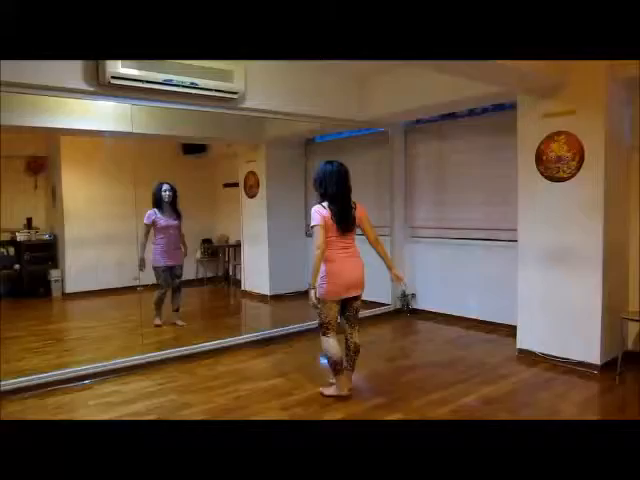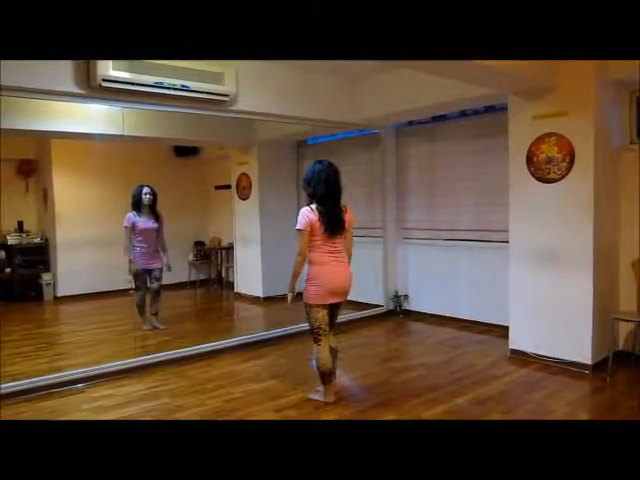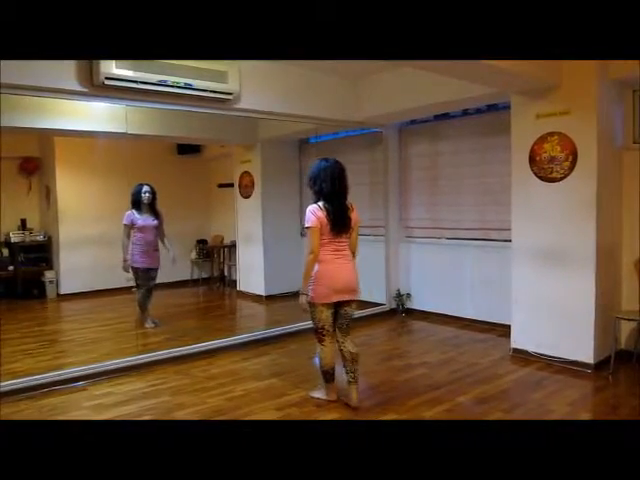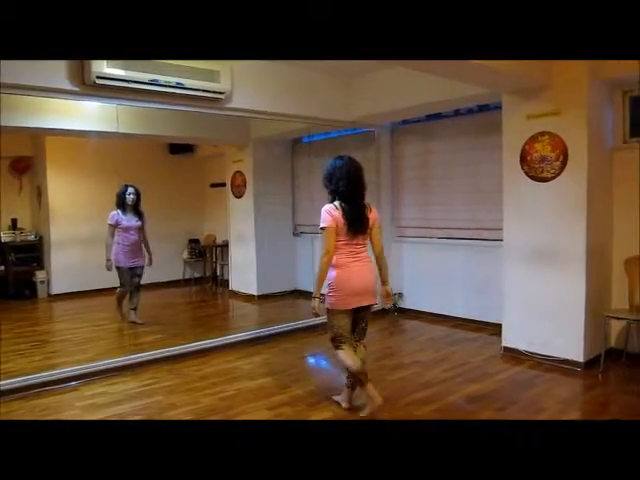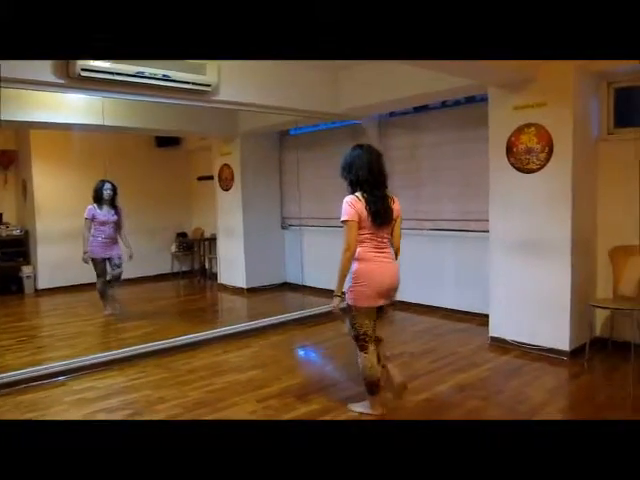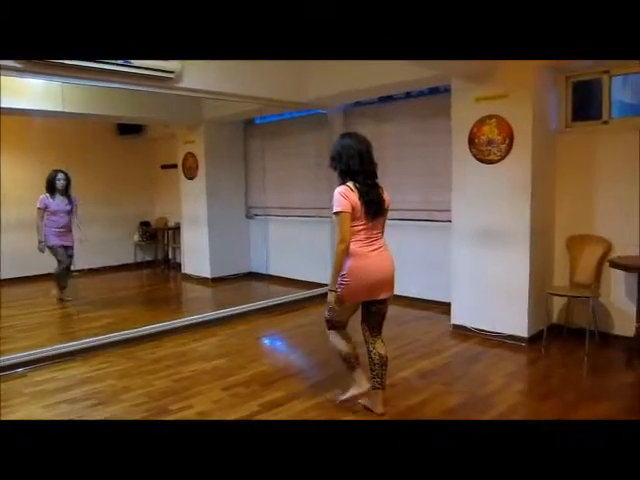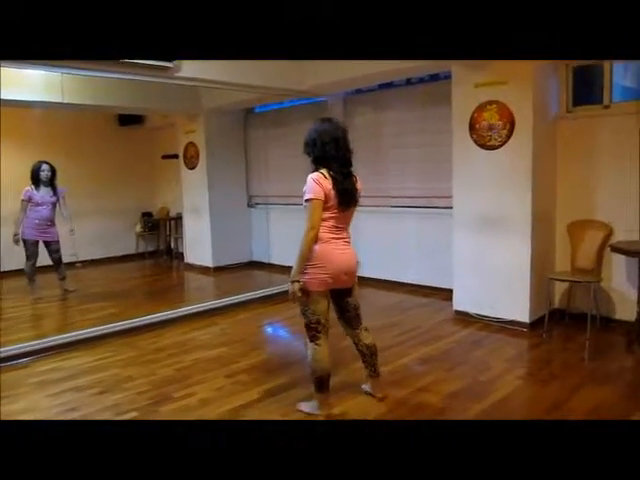
dt=0.7s
person 1, frame 1
left shoulder: (320, 210)
right shoulder: (357, 209)
left elbow: (320, 249)
right elbow: (375, 241)
left wrist: (313, 284)
right wrist: (391, 267)
left hip: (333, 276)
right hip: (355, 273)
left knee: (327, 332)
right knee: (352, 328)
left ankle: (341, 385)
right ankle: (345, 379)
person 1, frame 2
left shoulder: (307, 213)
right shoulder: (346, 212)
left elbow: (301, 255)
right elbow: (348, 250)
left wrist: (291, 287)
left hip: (319, 280)
right hip: (342, 277)
left knee: (320, 338)
right knee: (328, 333)
left ankle: (328, 392)
right ankle: (330, 385)
person 1, frame 3
left shoulder: (315, 211)
right shoulder: (350, 210)
left elbow: (313, 253)
right elbow: (353, 249)
left wrist: (304, 289)
left hip: (325, 279)
right hip: (348, 277)
left knee: (324, 338)
right knee: (344, 335)
left ankle: (329, 390)
right ankle: (353, 392)
person 1, frame 4
left shoulder: (330, 211)
right shoulder: (369, 211)
left elbow: (328, 254)
right elbow: (379, 251)
left wrist: (316, 293)
right wrist: (386, 283)
left hip: (342, 281)
right hip: (366, 279)
left knee: (340, 343)
right knee: (357, 340)
left ankle: (370, 393)
right ankle: (347, 395)
person 1, frame 5
left shoulder: (352, 202)
right shoulder: (392, 202)
left elbow: (349, 249)
right elbow: (396, 246)
left wrist: (338, 291)
left hip: (365, 276)
right hip: (389, 274)
left knee: (364, 342)
right knee: (367, 334)
left ankle: (373, 403)
right ankle: (391, 375)
person 1, frame 6
left shoulder: (343, 193)
right shoulder: (380, 192)
left elbow: (343, 242)
left wrist: (333, 286)
left hip: (359, 270)
right hip: (384, 266)
left knee: (333, 325)
right knee: (374, 334)
left ankle: (359, 381)
right ankle: (376, 399)
person 1, frame 7
left shoulder: (317, 179)
right shoulder: (352, 181)
left elbow: (312, 230)
left wrist: (295, 274)
left hip: (320, 262)
right hip: (346, 259)
left knee: (316, 335)
right knee: (354, 326)
left ankle: (322, 402)
right ankle: (375, 384)
person 2, frame 1
left shoulder: (176, 213)
right shoulder: (152, 214)
right elbow: (145, 236)
left wrist: (185, 248)
right wrist: (141, 256)
left hip: (176, 255)
right hip: (160, 256)
left knee: (177, 286)
right knee: (163, 288)
left ankle: (176, 317)
right ankle: (158, 315)
person 2, frame 2
left shoulder: (157, 216)
right shoulder: (131, 217)
left elbow: (161, 239)
right elbow: (128, 241)
left wrist: (166, 257)
right wrist: (131, 261)
left hip: (155, 257)
right hip: (139, 258)
left knee: (156, 288)
right knee: (141, 291)
left ankle: (154, 319)
right ankle: (144, 321)
person 2, frame 3
left shoulder: (157, 214)
right shoulder: (131, 215)
left elbow: (162, 235)
right elbow: (126, 238)
left wrist: (171, 251)
right wrist: (125, 259)
left hip: (153, 255)
right hip: (138, 256)
left knee: (150, 288)
right knee: (142, 288)
left ankle: (143, 314)
right ankle: (146, 317)
person 2, frame 4
left shoulder: (140, 215)
right shoulder: (115, 215)
left elbow: (143, 237)
right elbow: (110, 238)
left wrist: (149, 254)
right wrist: (108, 258)
left hip: (138, 255)
right hip: (122, 255)
left knee: (136, 285)
right knee: (125, 286)
left ankle: (133, 314)
right ankle: (119, 307)
person 2, frame 5
left shoulder: (117, 209)
right shoulder: (92, 209)
left elbow: (120, 229)
right elbow: (87, 231)
left wrist: (128, 247)
right wrist: (85, 251)
left hip: (113, 246)
right hip: (97, 247)
left knee: (118, 273)
right knee: (101, 277)
left ankle: (109, 292)
right ankle: (106, 305)
person 2, frame 6
left shoulder: (71, 199)
right shoulder: (44, 199)
left elbow: (74, 217)
right elbow: (40, 220)
left wrist: (80, 232)
right wrist: (40, 240)
left hip: (67, 236)
right hip: (52, 236)
left knee: (68, 264)
right knee: (63, 262)
left ankle: (62, 292)
right ankle: (56, 286)
person 2, frame 7
left shoulder: (58, 191)
right shoulder: (29, 191)
left elbow: (63, 208)
right elbow: (22, 212)
left wrist: (70, 224)
right wrist: (16, 231)
left hip: (49, 229)
right hip: (31, 229)
left knee: (57, 258)
right knee: (31, 260)
left ankle: (63, 285)
right ankle: (33, 290)
